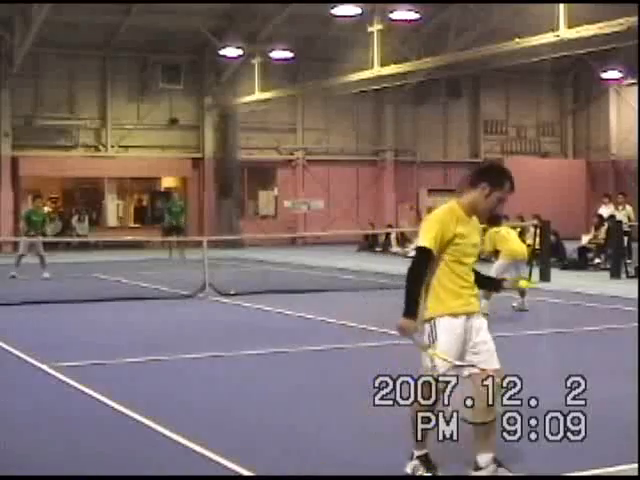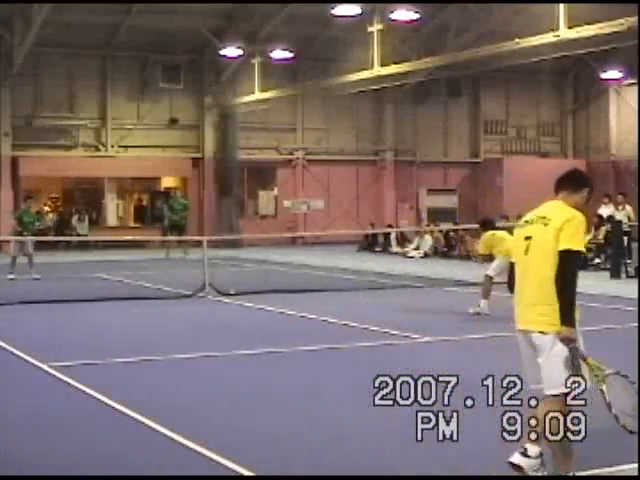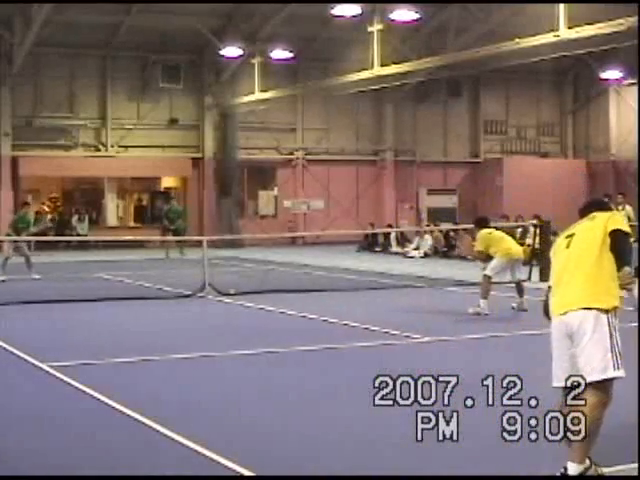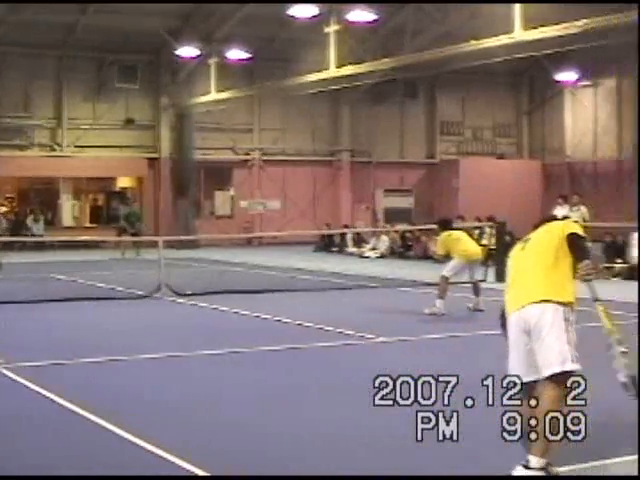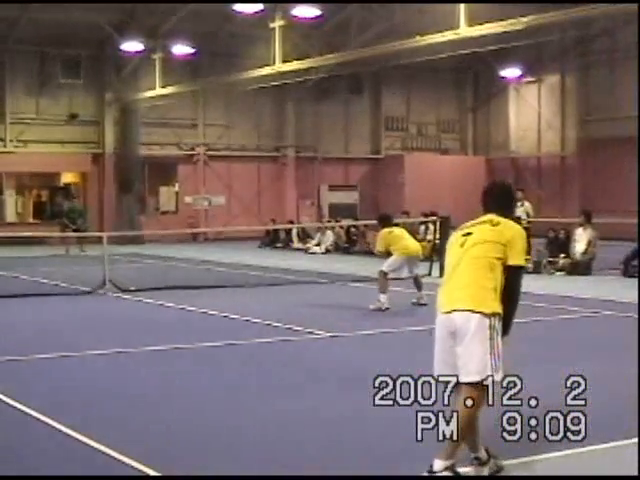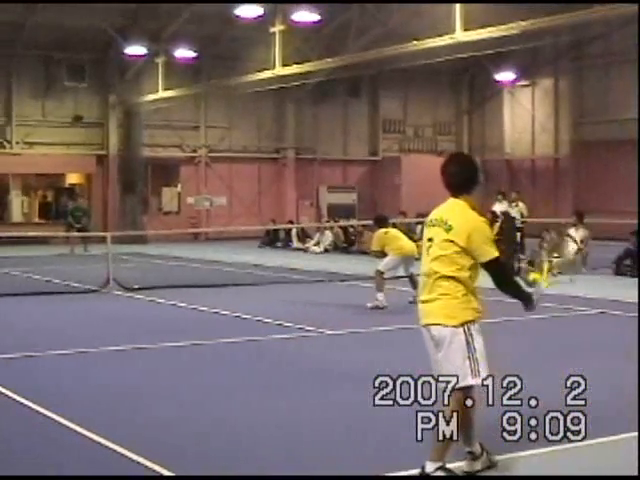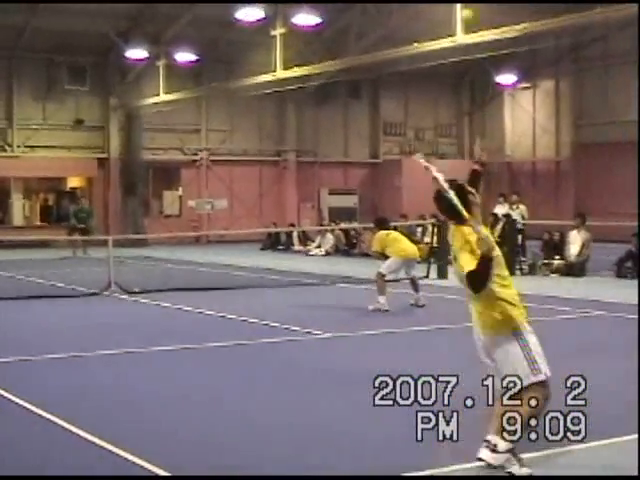
dt=0.7s
person 1, frame 1
left shoulder: (474, 224)
right shoulder: (442, 217)
right elbow: (418, 268)
left wrist: (499, 284)
right wrist: (409, 315)
left hip: (472, 315)
right hip: (443, 317)
left ankle: (485, 461)
right ankle: (419, 457)
person 1, frame 2
left shoulder: (528, 219)
right shoulder: (572, 218)
right elbow: (566, 274)
right wrist: (569, 323)
left hip: (525, 320)
right hip: (553, 323)
left knee: (549, 395)
right knee: (559, 400)
left ankle: (528, 452)
right ankle: (563, 472)
person 1, frame 3
left shoulder: (564, 237)
right shoulder: (611, 218)
right elbow: (619, 242)
left wrist: (555, 317)
right wrist: (625, 268)
left hip: (560, 312)
right hip: (592, 309)
right knee: (598, 392)
left ankle: (579, 463)
right ankle: (574, 469)
person 1, frame 4
left shoulder: (519, 248)
right shoulder: (565, 226)
right elbow: (576, 240)
right wrist: (586, 261)
left hip: (516, 311)
right hip: (548, 306)
left knee: (529, 392)
right knee: (556, 385)
left ankle: (533, 462)
right ankle: (534, 465)
person 1, frame 5
left shoulder: (461, 231)
right shoulder: (513, 231)
right elbow: (511, 287)
right wrist: (503, 330)
left hip: (446, 310)
right hip: (477, 311)
left knee: (465, 389)
right knee: (473, 390)
left ankle: (480, 457)
right ankle: (441, 466)
person 1, frame 6
left shoulder: (437, 216)
right shoulder: (474, 222)
right elbow: (499, 274)
left wrist: (509, 277)
right wrist: (525, 297)
left hip: (431, 313)
right hip: (456, 316)
left knee: (463, 388)
right knee: (459, 392)
left ankle: (475, 453)
right ankle: (434, 467)
person 1, frame 7
left shoulder: (462, 229)
right shoulder: (471, 240)
left elbow: (465, 201)
right elbow: (476, 283)
right wrist: (484, 253)
left hip: (490, 325)
right hip: (505, 324)
right knee: (537, 392)
left ankle: (495, 444)
right ankle: (497, 446)
